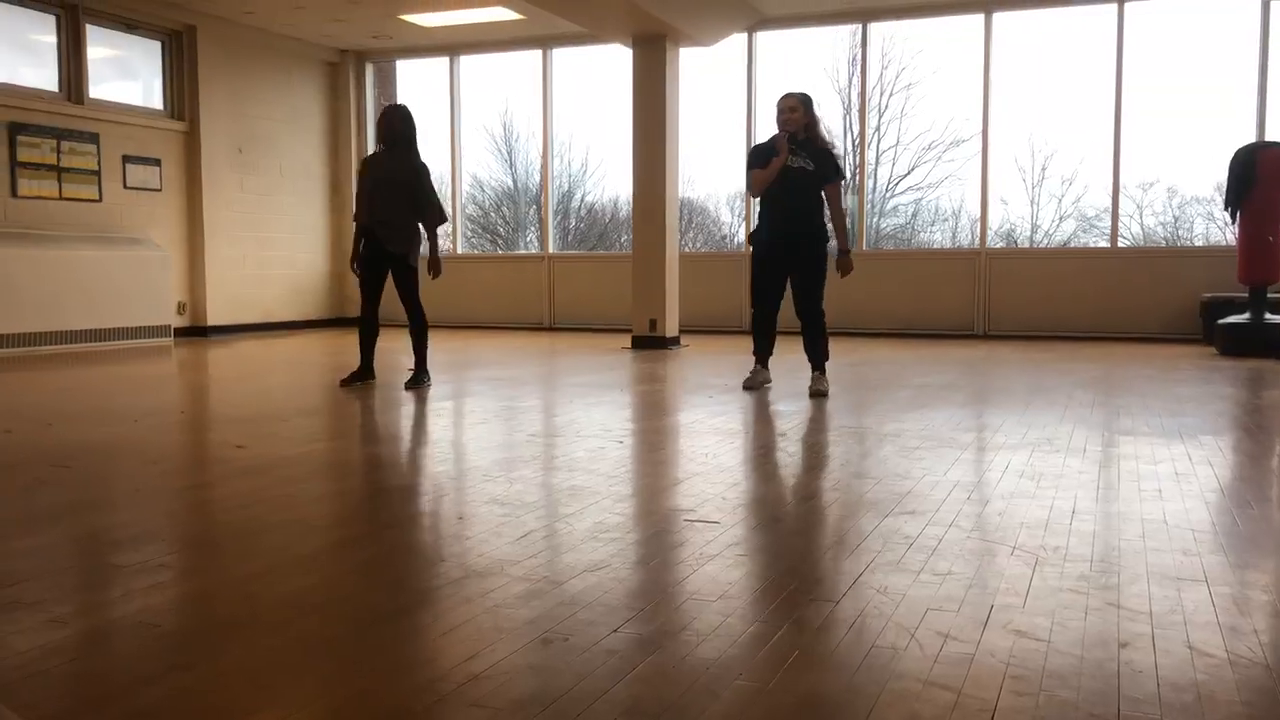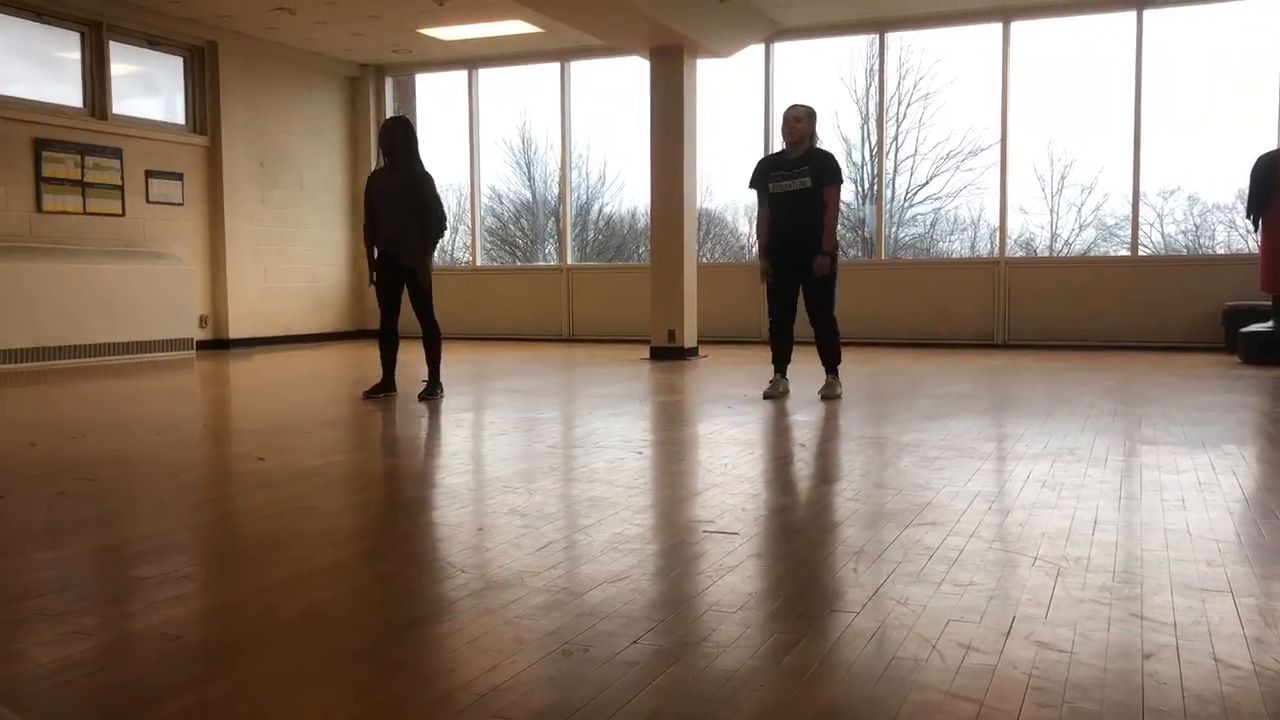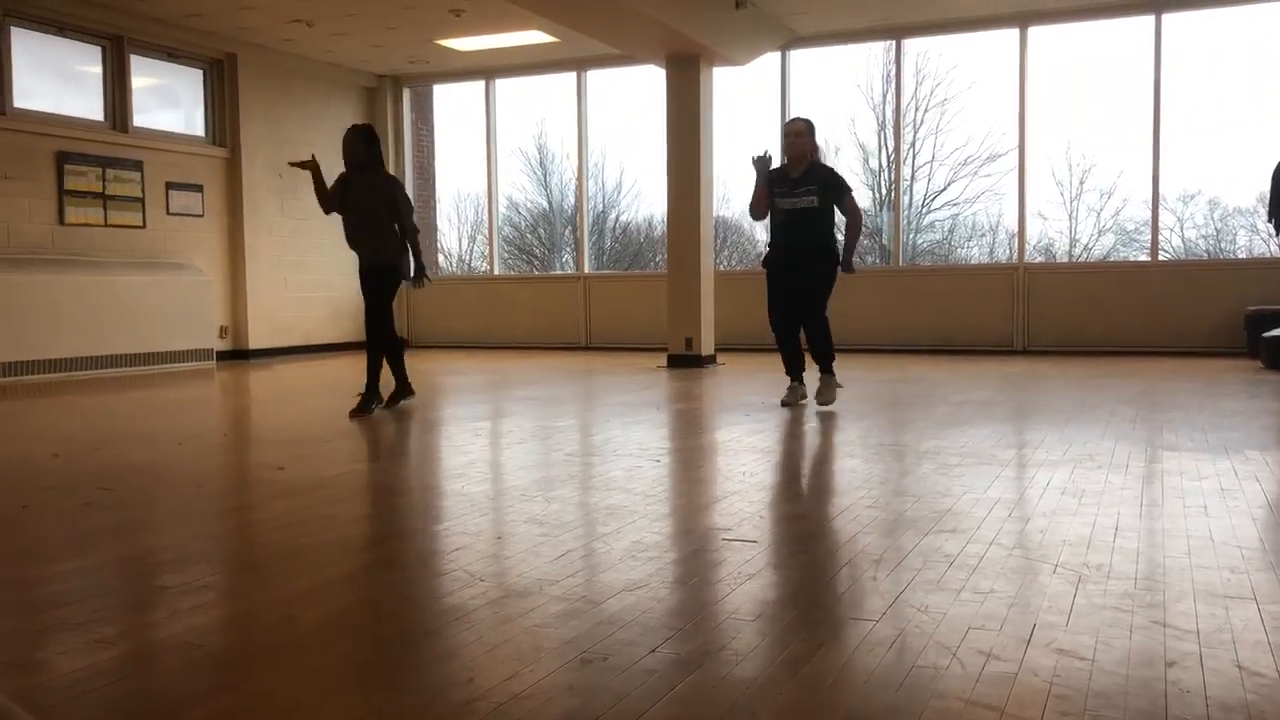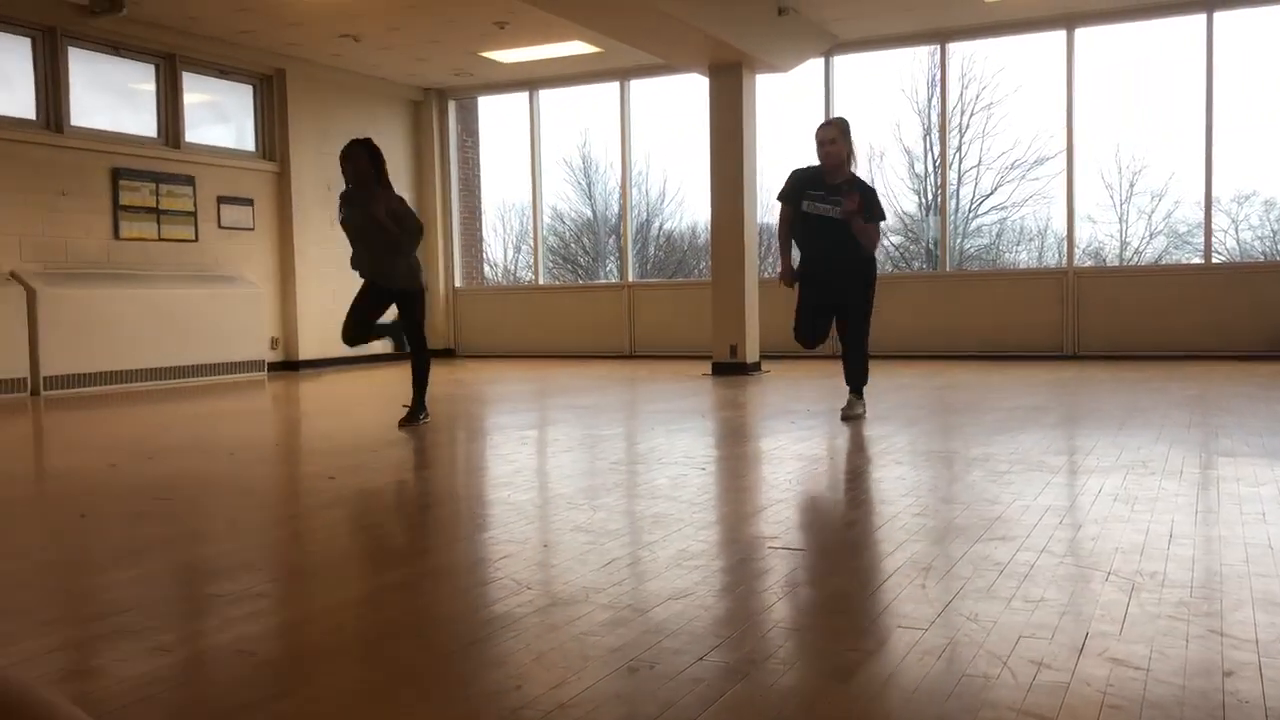
dt=0.7s
person 1, frame 1
left shoulder: (821, 154)
right shoulder: (763, 152)
left elbow: (834, 204)
right elbow: (755, 188)
left wrist: (844, 249)
right wrist: (781, 156)
left hip: (808, 244)
right hip: (768, 242)
left knee: (810, 309)
right knee: (763, 307)
left ankle: (818, 373)
right ankle: (760, 366)
person 1, frame 2
left shoulder: (823, 161)
right shoulder: (768, 165)
left elbow: (832, 208)
right elbow: (764, 213)
left wrist: (826, 251)
right wrist: (762, 255)
left hip: (815, 252)
right hip: (779, 253)
left knee: (821, 315)
right knee: (779, 316)
left ankle: (832, 376)
right ankle: (780, 376)
person 1, frame 3
left shoulder: (826, 177)
right shoulder: (773, 177)
left elbow: (854, 216)
right elbow: (758, 214)
left wrist: (847, 254)
right wrist: (760, 179)
left hip: (818, 262)
right hip: (780, 261)
left knee: (812, 317)
right knee: (781, 324)
left ankle: (827, 375)
right ankle: (796, 382)
person 1, frame 4
left shoulder: (864, 192)
right shoulder: (801, 180)
left elbow: (870, 243)
right elbow: (785, 223)
left wrist: (853, 216)
right wrist: (786, 264)
left hip: (856, 273)
right hip: (815, 271)
left knee: (853, 334)
right knee: (808, 335)
left ankle: (856, 396)
right ankle: (821, 317)
person 2, frame 1
left shoulder: (415, 167)
right shoulder: (370, 164)
left elbow: (430, 212)
right elbow: (362, 209)
left wrist: (434, 252)
right wrist: (356, 247)
left hip: (404, 246)
right hip: (373, 244)
left knee: (411, 305)
right knee: (368, 306)
left ankle: (421, 369)
right ankle: (366, 367)
person 2, frame 2
left shoulder: (420, 178)
right shoulder: (376, 179)
left elbow: (435, 223)
right elbow: (370, 225)
left wrist: (426, 259)
right wrist: (371, 259)
left hip: (414, 259)
right hip: (386, 259)
left knee: (425, 317)
right knee: (387, 319)
left ankle: (434, 380)
right ankle: (387, 379)
person 2, frame 3
left shoulder: (388, 184)
right shoulder: (346, 183)
left elbow: (408, 226)
right elbow: (329, 206)
left wrist: (418, 265)
right wrist: (316, 174)
left hip: (389, 262)
right hip: (368, 262)
left knee: (377, 323)
right knee: (381, 323)
left ankle: (370, 394)
right ankle: (402, 384)
person 2, frame 4
left shoulder: (391, 202)
right shoulder: (348, 201)
left elbow: (413, 239)
left wrist: (382, 219)
left hip: (405, 278)
right hip: (376, 280)
left knee: (415, 340)
right knee: (352, 334)
left ankle: (419, 406)
right ankle: (392, 329)
